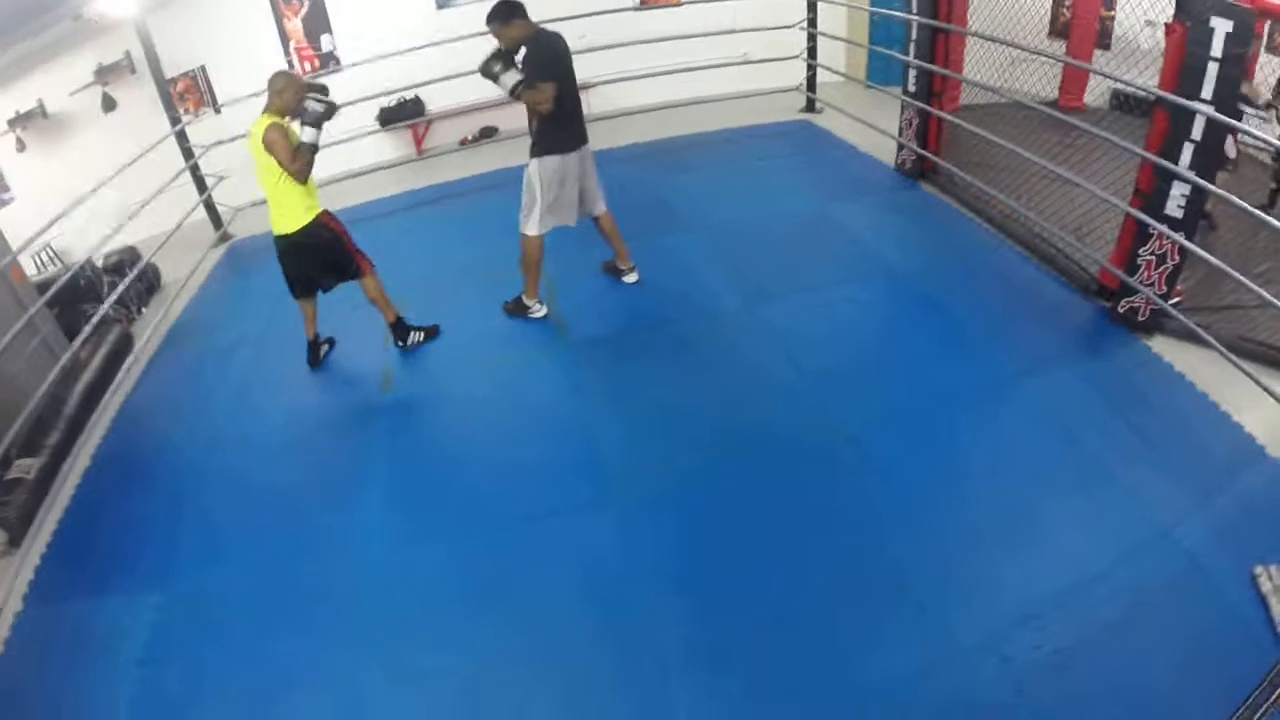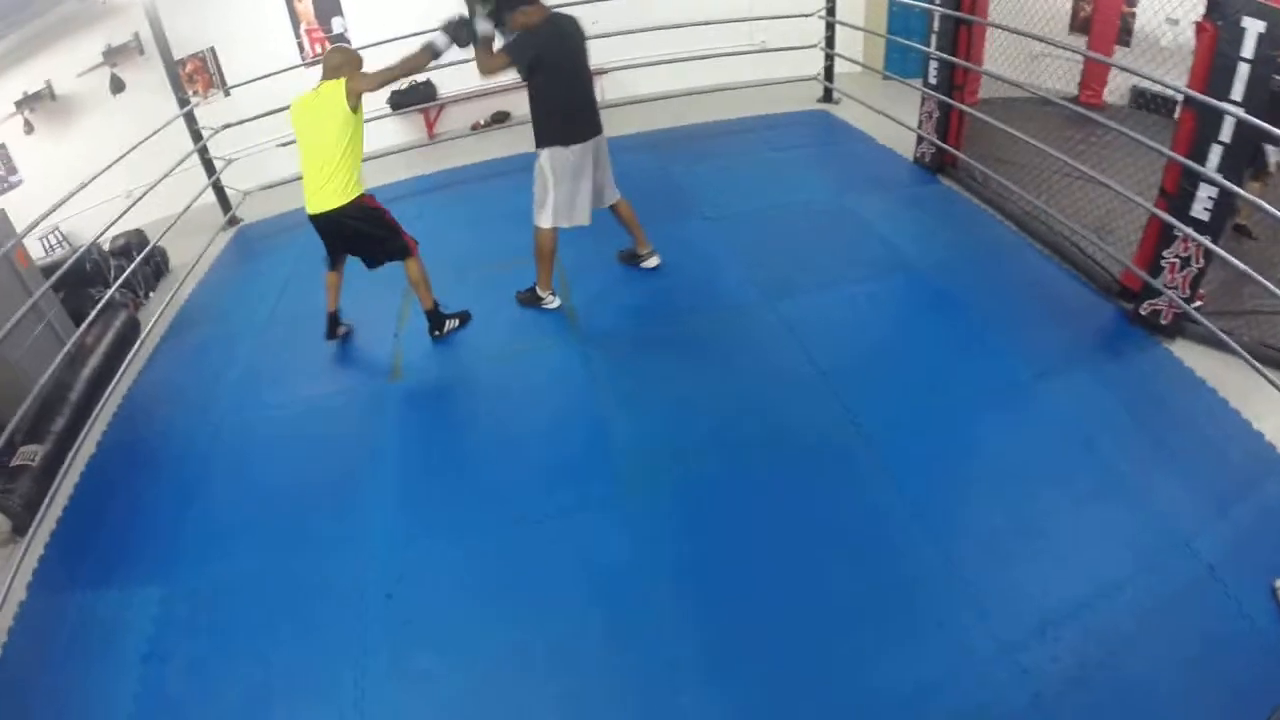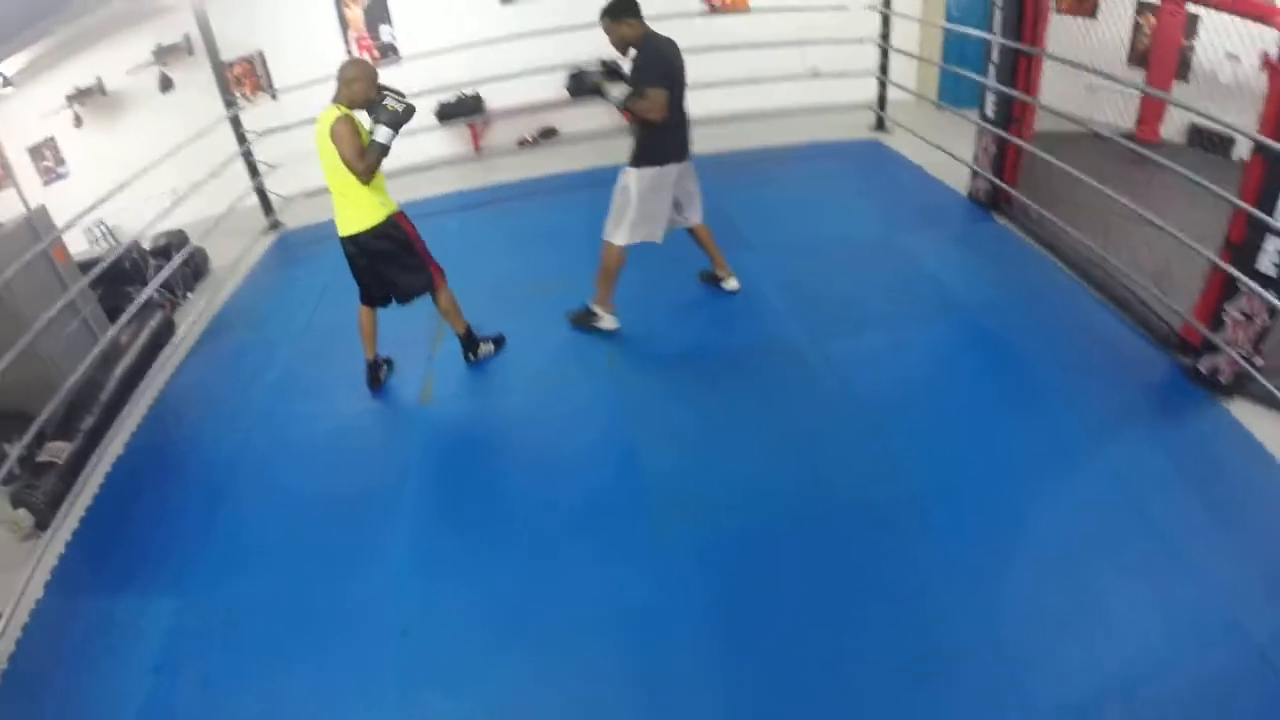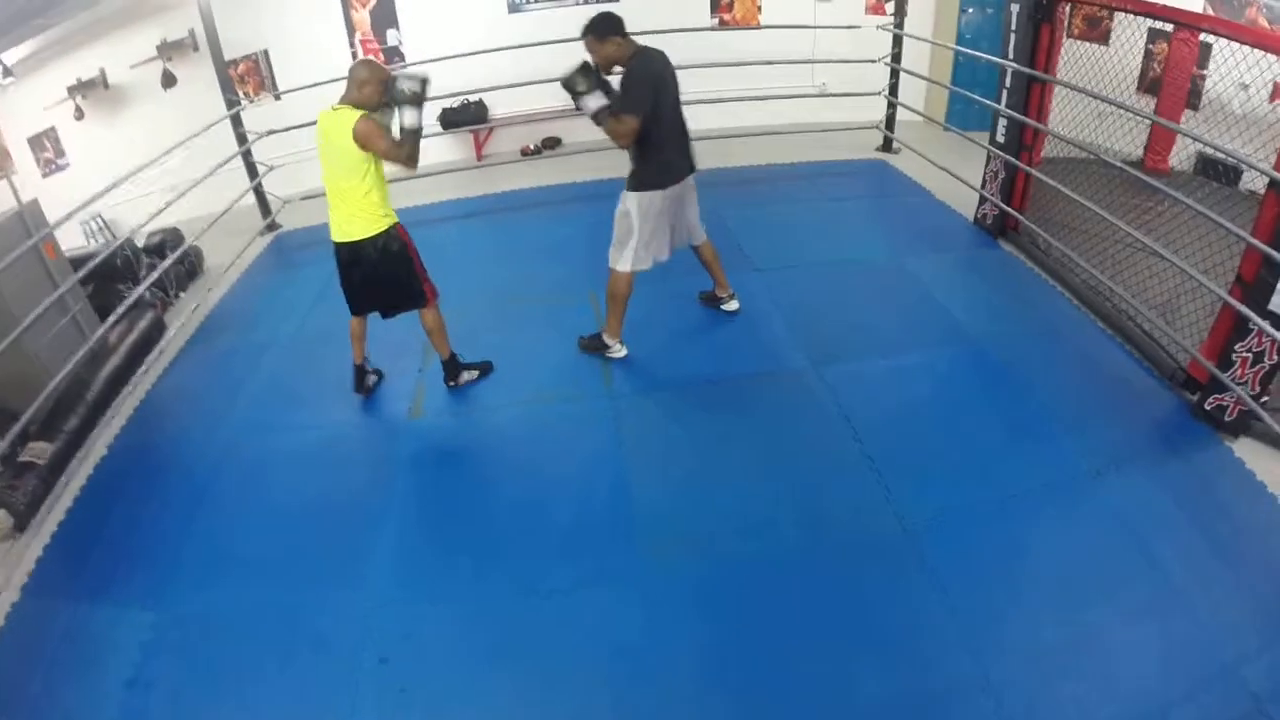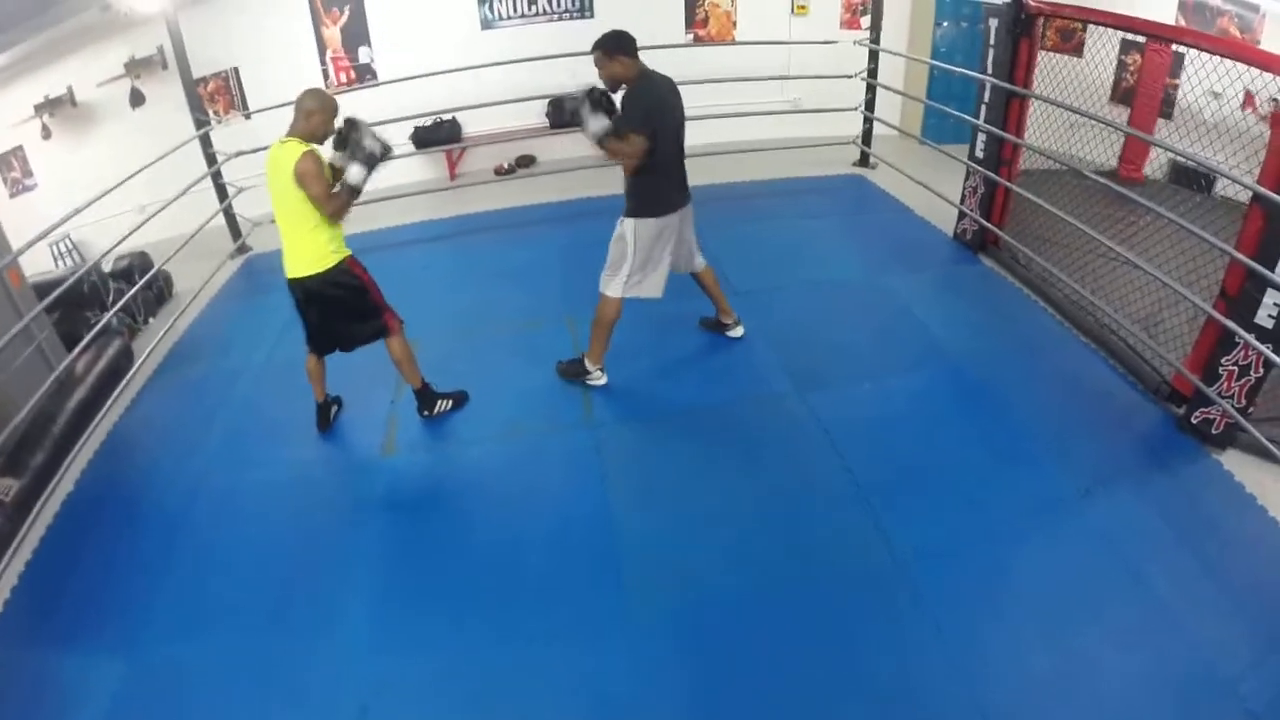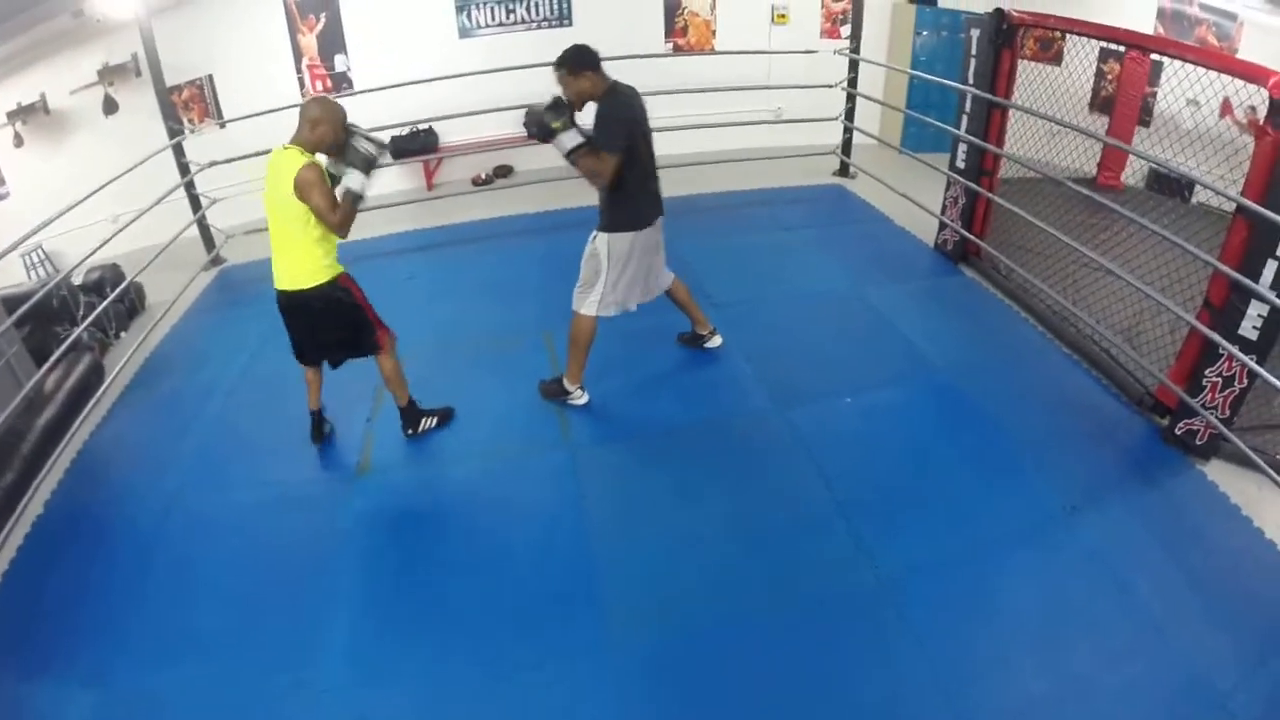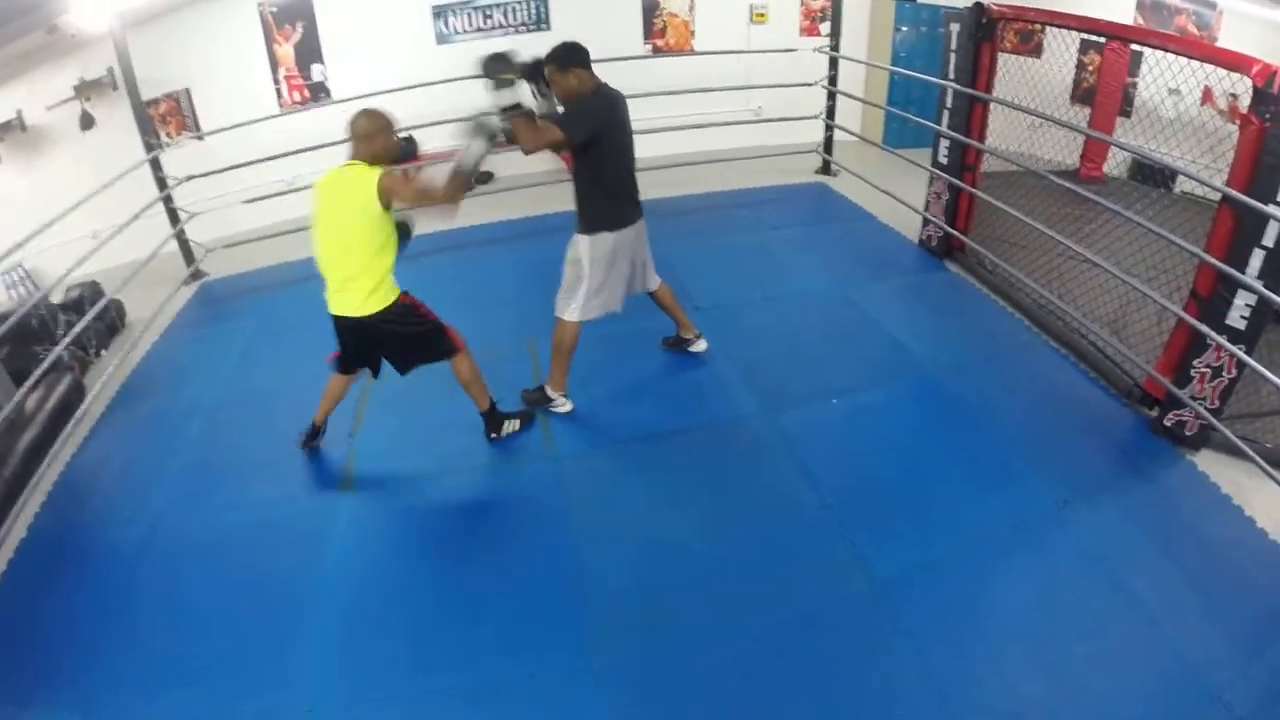
dt=0.4s
person 1, frame 1
left shoulder: (538, 51)
right shoulder: (552, 39)
left elbow: (543, 103)
left wrist: (508, 79)
right wrist: (514, 73)
left hip: (551, 150)
right hip: (576, 142)
left knee: (531, 226)
right knee: (596, 207)
left ankle: (531, 300)
right ankle: (625, 266)
person 1, frame 2
left shoulder: (537, 38)
left elbow: (487, 67)
left hip: (559, 141)
right hip: (590, 131)
left knee: (546, 217)
right knee: (611, 195)
left ankle: (545, 291)
right ankle: (645, 251)
person 1, frame 3
left shoulder: (648, 55)
right shoulder: (664, 46)
left elbow: (656, 111)
left wrist: (619, 93)
right wrist: (623, 86)
left hip: (651, 161)
right hip: (677, 154)
left knee: (616, 233)
right knee: (691, 217)
left ankle: (601, 310)
right ankle: (725, 275)
person 1, frame 4
left shoulder: (637, 75)
right shoulder: (655, 58)
left elbow: (624, 135)
left wrist: (592, 100)
right wrist: (605, 94)
left hip: (651, 182)
right hip: (680, 171)
left knee: (622, 259)
right knee: (695, 235)
left ankle: (611, 339)
right ankle: (725, 294)
person 1, frame 5
left shoulder: (639, 95)
right shoulder: (663, 84)
left elbow: (632, 157)
left wrist: (597, 125)
right wrist: (609, 118)
left hip: (648, 209)
right hip: (676, 198)
left knee: (613, 284)
right knee: (693, 261)
left ankle: (592, 366)
right ankle: (728, 320)
person 1, frame 6
left shoulder: (613, 110)
right shoulder: (624, 95)
left elbow: (600, 175)
left wrist: (564, 134)
right wrist: (564, 131)
left hip: (622, 224)
right hip: (648, 213)
left knee: (586, 301)
right knee: (661, 277)
left ankle: (572, 385)
right ankle: (705, 331)
person 1, frame 7
left shoulder: (590, 108)
right shoulder: (608, 98)
left elbow: (532, 143)
right elbow: (563, 136)
left hip: (602, 226)
right hip: (628, 216)
left knee: (570, 307)
right knee: (647, 279)
left ankle: (555, 392)
right ankle: (691, 335)
person 2, frame 1
left shoulder: (259, 129)
right shoulder: (274, 130)
left elbow: (294, 162)
right elbow: (300, 174)
left wrist: (308, 126)
right wrist: (310, 129)
left hip: (284, 232)
right hip: (309, 223)
left knee: (305, 288)
right knee: (364, 269)
left ankle: (314, 347)
right ankle: (401, 332)
person 2, frame 2
left shoulder: (297, 107)
right shoulder: (346, 88)
right elbow: (402, 69)
right wrist: (444, 38)
left hip: (317, 209)
right hip: (348, 203)
left knee: (337, 260)
right knee: (408, 251)
left ankle: (333, 322)
right ankle: (436, 321)
person 2, frame 3
left shoulder: (328, 119)
right shoulder: (342, 122)
right elbow: (364, 172)
left wrist: (380, 124)
right wrist: (386, 129)
left hip: (350, 231)
right hip: (378, 222)
left knee: (368, 298)
right knee: (434, 280)
left ankle: (373, 369)
right ankle: (471, 345)
person 2, frame 4
left shoulder: (326, 119)
right shoulder: (361, 123)
right elbow: (409, 160)
left wrist: (386, 109)
right wrist: (410, 109)
left hip: (343, 237)
right hip: (378, 233)
left knee: (358, 308)
right knee: (426, 298)
left ankle: (361, 375)
right ankle: (453, 370)
person 2, frame 5
left shoulder: (276, 153)
right shoulder: (306, 159)
right elbow: (333, 213)
left wrist: (341, 160)
right wrist: (358, 167)
left hip: (297, 273)
right hip: (329, 267)
left knee: (315, 343)
right knee: (391, 327)
left ankle: (323, 409)
right ankle: (427, 400)
person 2, frame 6
left shoulder: (277, 158)
right shoulder: (307, 170)
right elbow: (340, 226)
left wrist: (338, 172)
right wrist: (357, 175)
left hip: (286, 285)
right hip: (322, 282)
left knee: (310, 356)
right knee: (382, 343)
left ankle: (316, 423)
right ankle: (411, 417)
person 2, frame 7
left shoulder: (326, 184)
right shoulder: (382, 182)
right elbow: (447, 196)
left hip: (342, 308)
right hip: (380, 305)
left knee: (348, 368)
right knee: (456, 347)
left ankle: (314, 432)
right ankle: (493, 422)
